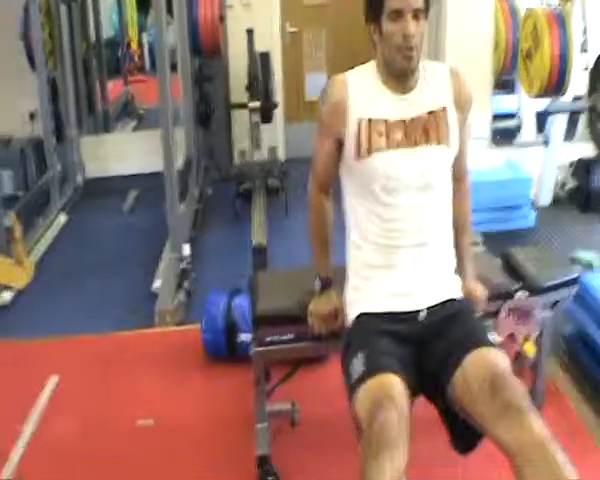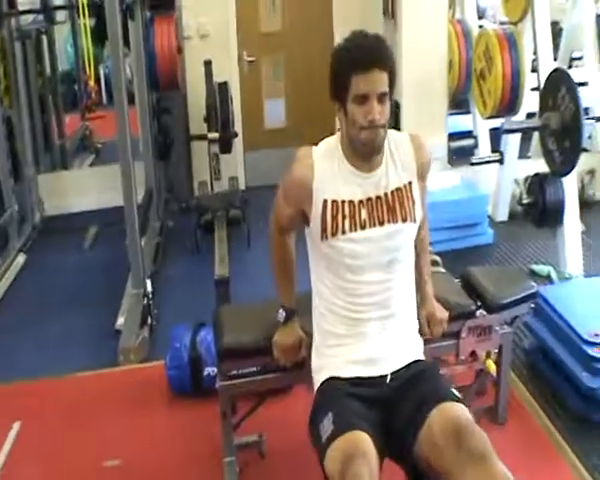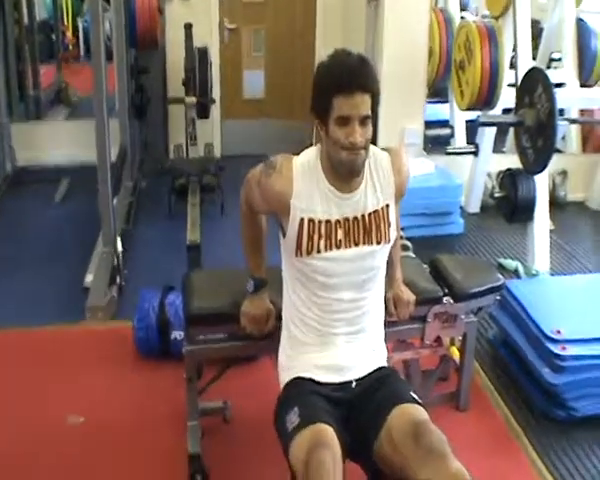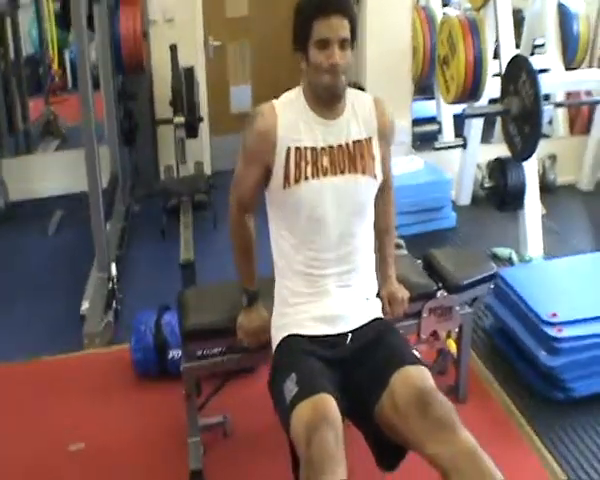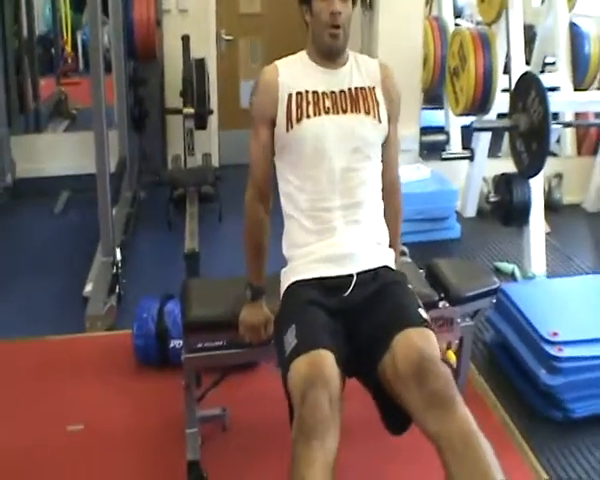
dt=0.4s
person 1, frame 1
left shoulder: (453, 88)
right shoulder: (344, 96)
right elbow: (320, 189)
left wrist: (467, 271)
right wrist: (324, 284)
left hip: (443, 297)
right hip: (375, 306)
left knee: (512, 404)
right knee: (387, 421)
person 1, frame 2
left shoulder: (414, 154)
right shoulder: (307, 171)
right elbow: (280, 230)
right wrist: (287, 317)
left hip: (407, 362)
right hip: (342, 372)
person 1, frame 3
left shoulder: (394, 171)
right shoulder: (284, 181)
right elbow: (248, 202)
right wrist: (256, 288)
left hip: (372, 370)
right hip: (308, 376)
person 1, frame 4
left shoulder: (377, 117)
right shoulder: (270, 125)
right elbow: (239, 210)
left wrist: (388, 276)
right wrist: (250, 301)
left hip: (366, 319)
right hip: (301, 331)
left knee: (436, 418)
right knee: (323, 441)
person 1, frame 5
left shoulder: (380, 79)
right shoulder: (275, 82)
right elbow: (257, 195)
left wrist: (393, 263)
right wrist: (254, 293)
left hip: (375, 271)
right hip: (309, 277)
left knee: (435, 385)
right knee: (317, 402)
